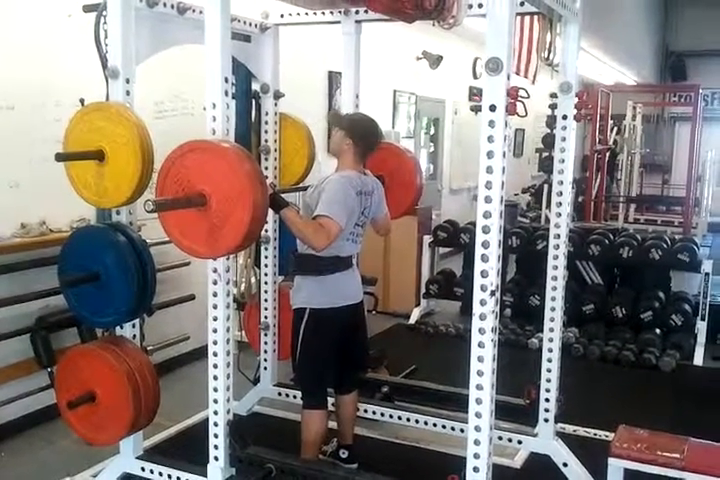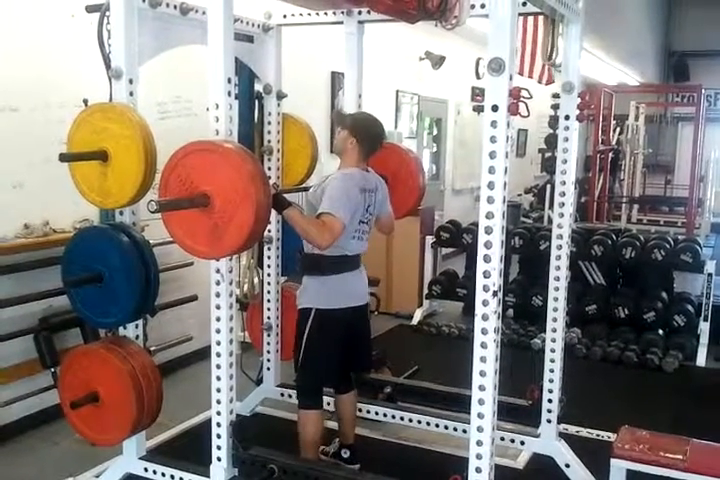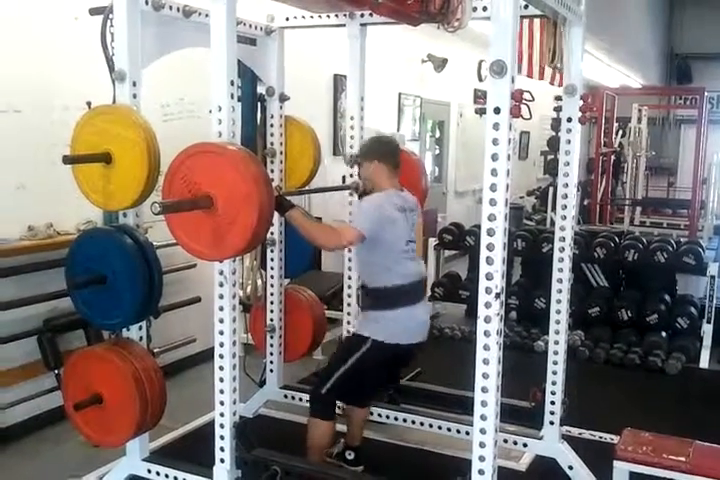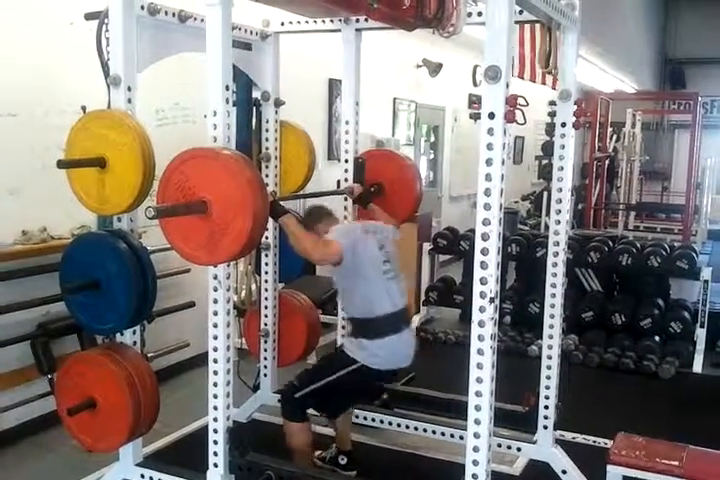
dt=0.4s
person 1, frame 1
left shoulder: (338, 185)
right shoulder: (371, 184)
left elbow: (319, 239)
right elbow: (383, 227)
left wrist: (279, 204)
left hip: (319, 297)
right hip: (348, 292)
left knee: (313, 388)
right knee: (345, 378)
right ankle: (344, 450)
person 1, frame 2
left shoulder: (341, 182)
right shoulder: (374, 182)
left elbow: (323, 236)
right elbow: (387, 225)
left wrist: (281, 203)
left hip: (326, 295)
right hip: (354, 291)
left knee: (309, 387)
right knee: (342, 378)
right ankle: (345, 451)
person 1, frame 3
left shoulder: (377, 206)
right shoulder: (408, 202)
left elbow: (331, 239)
left wrist: (285, 206)
left hip: (387, 326)
right hip: (414, 321)
left knee: (322, 394)
right knee: (355, 383)
right ankle: (348, 454)
person 1, frame 4
left shoulder: (346, 233)
right shoulder: (369, 229)
left elbow: (318, 254)
right elbow: (389, 225)
left wrist: (279, 214)
right wrist: (366, 200)
left hip: (375, 351)
right hip: (400, 344)
left knee: (293, 399)
right knee: (335, 388)
right ankle: (340, 458)
